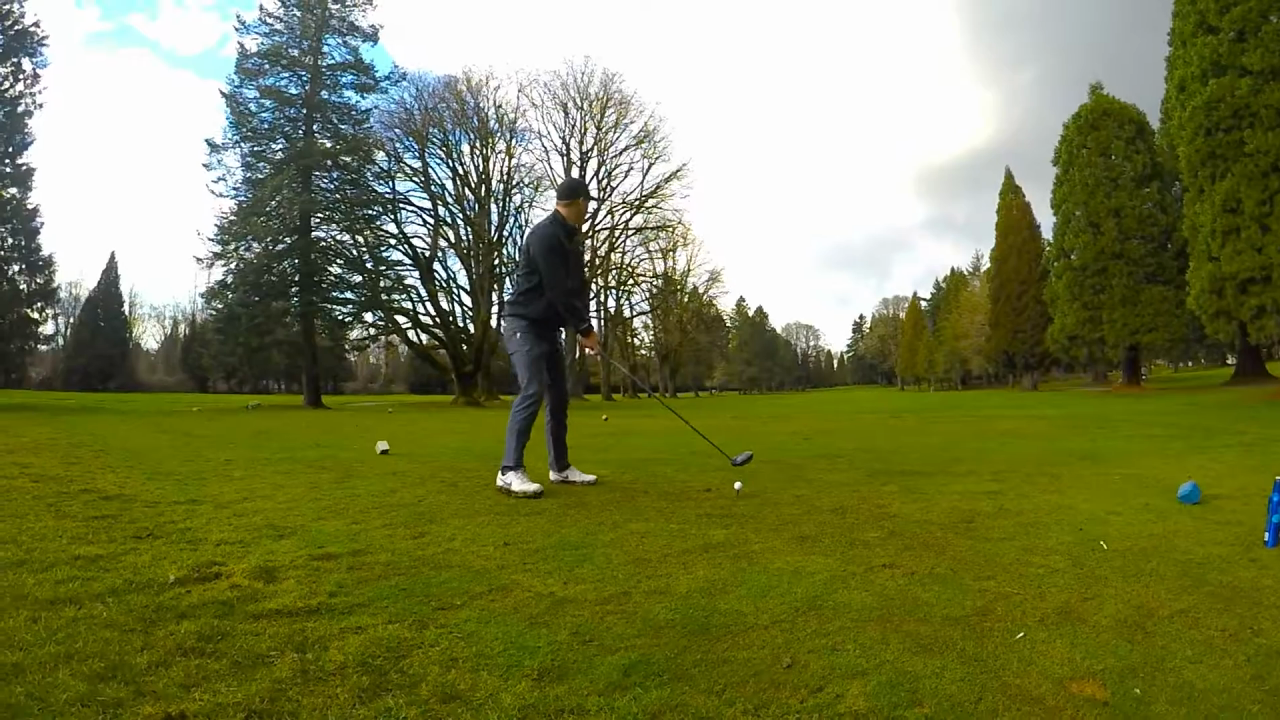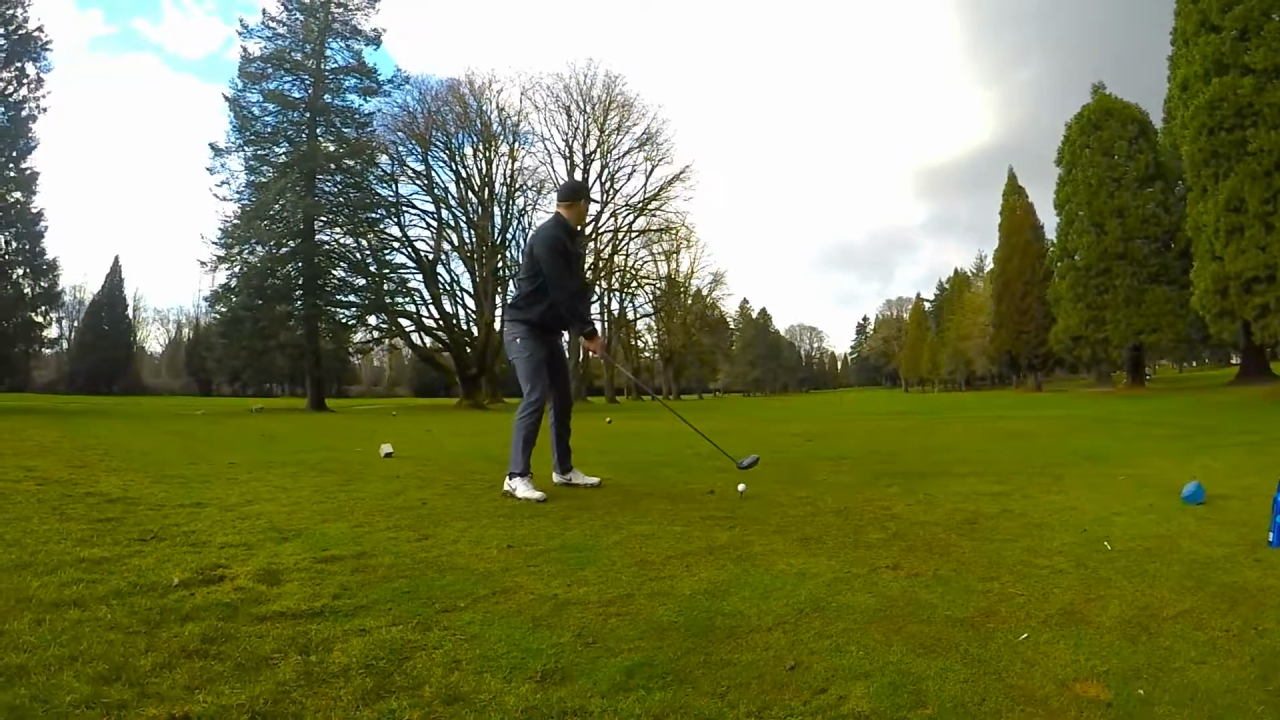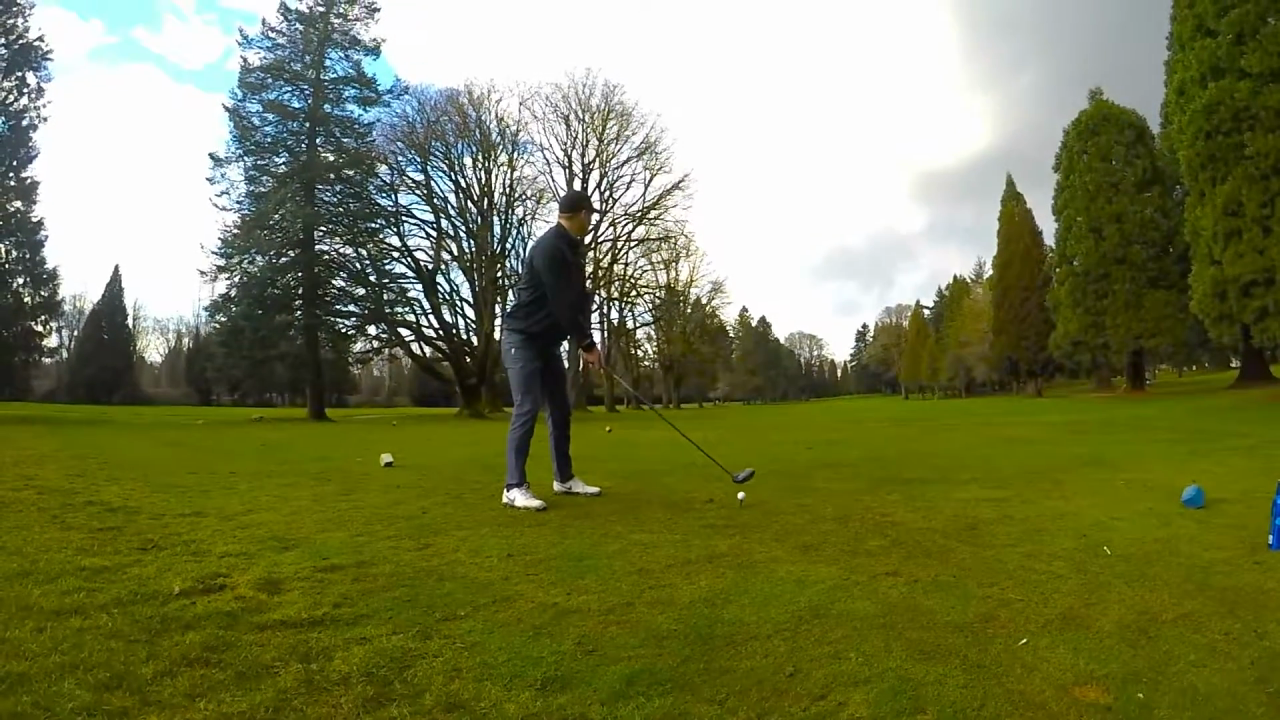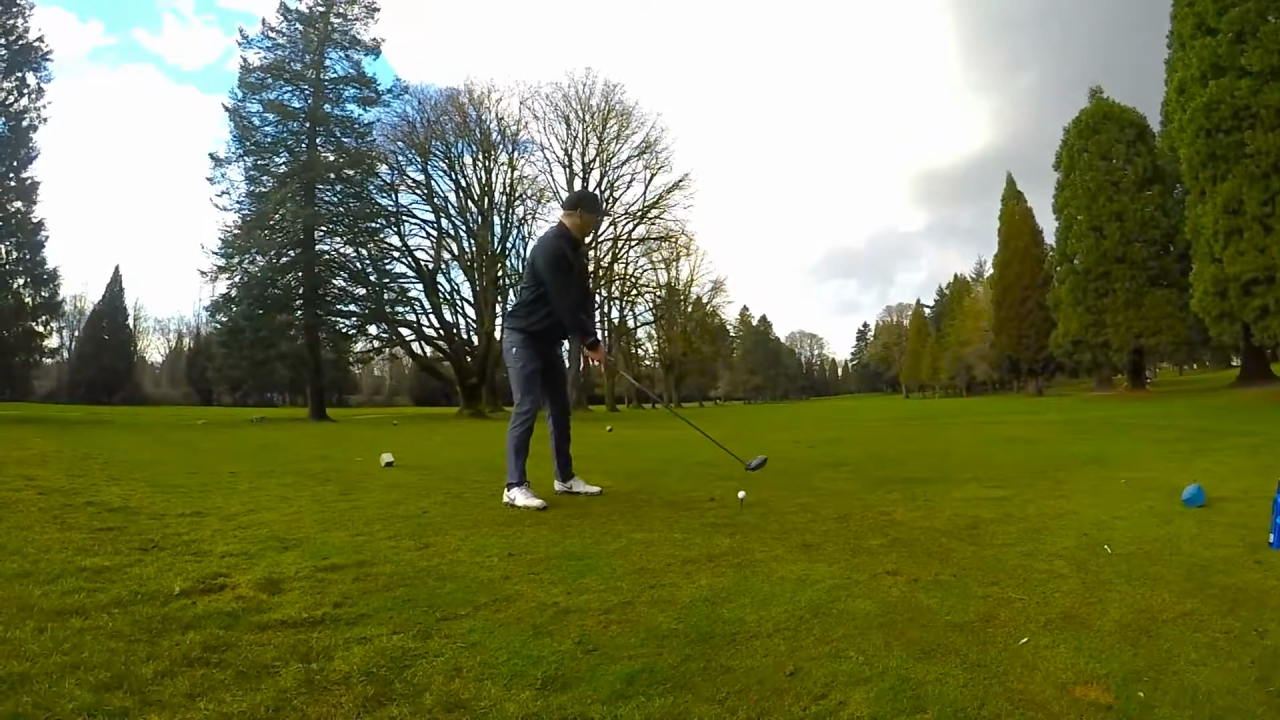
dt=0.5s
person 1, frame 1
left shoulder: (570, 239)
right shoulder: (545, 235)
left elbow: (577, 287)
right elbow: (558, 290)
left wrist: (582, 328)
right wrist: (584, 328)
left hip: (548, 327)
right hip: (524, 324)
left knee: (559, 398)
right knee: (533, 390)
left ankle: (560, 468)
right ankle: (511, 470)
person 1, frame 2
left shoulder: (570, 239)
right shoulder: (548, 237)
left elbow: (578, 290)
right elbow: (562, 292)
left wrist: (584, 331)
right wrist: (588, 332)
left hip: (549, 330)
right hip: (525, 328)
left knee: (562, 400)
right knee: (536, 396)
left ankle: (563, 470)
right ankle: (517, 476)
person 1, frame 3
left shoulder: (572, 250)
right shoulder: (549, 248)
left elbow: (579, 301)
right elbow: (562, 304)
left wrist: (584, 342)
right wrist: (586, 344)
left hip: (547, 341)
right hip: (522, 338)
left knee: (561, 409)
right knee: (527, 408)
left ankle: (564, 478)
right ankle: (515, 487)
person 1, frame 4
left shoulder: (575, 250)
right shoulder: (551, 248)
left elbow: (583, 300)
right elbow: (565, 303)
left wrist: (589, 340)
right wrist: (591, 342)
left hip: (548, 340)
right hip: (523, 337)
left knee: (560, 408)
right knee: (527, 407)
left ankle: (565, 478)
right ankle: (515, 486)
